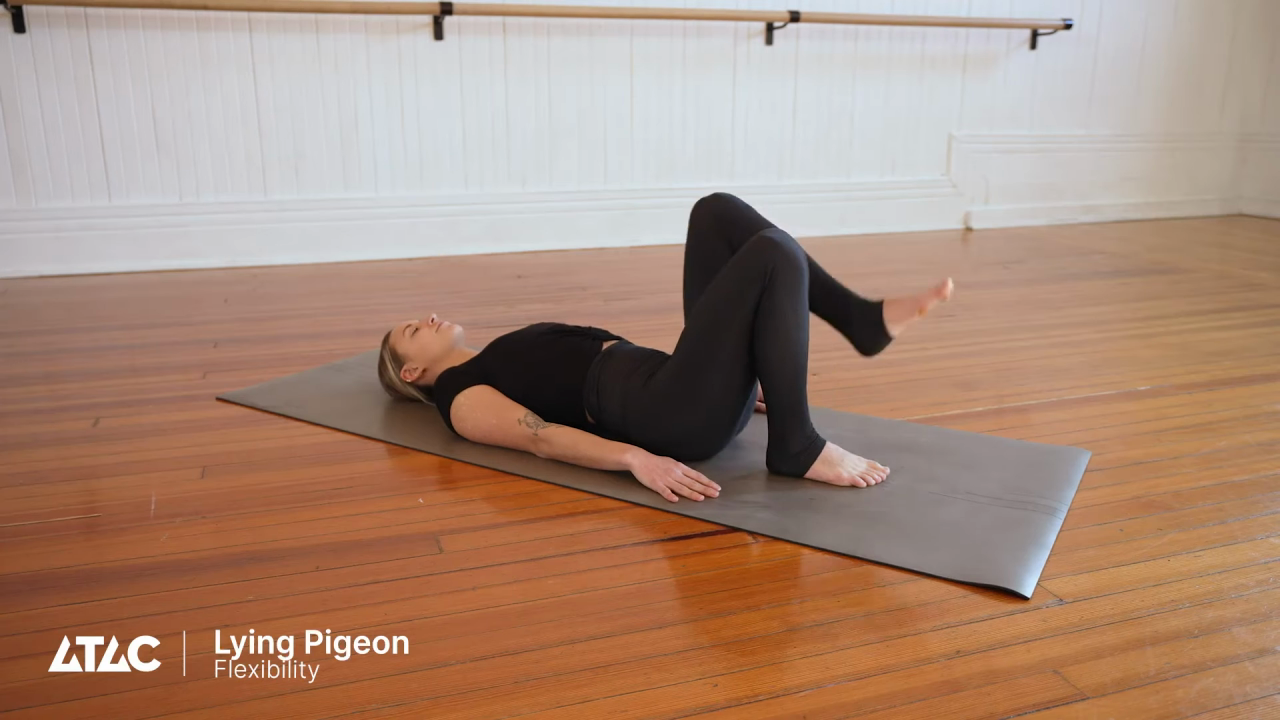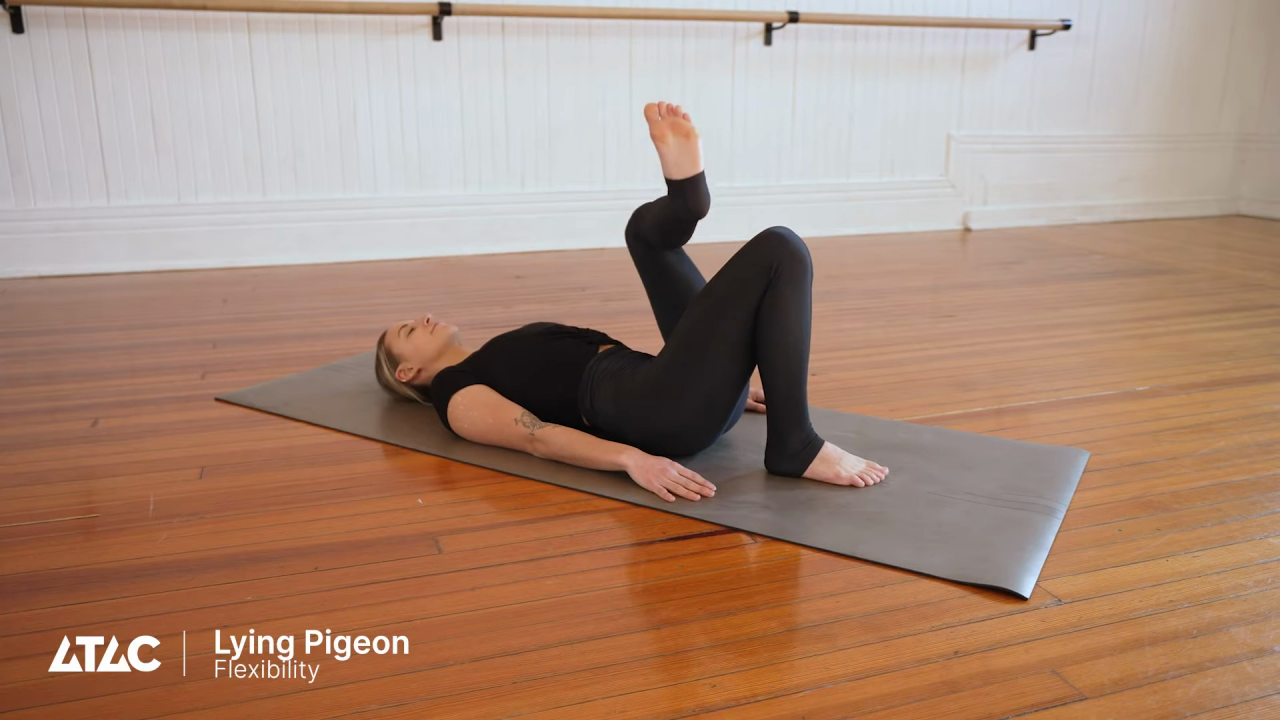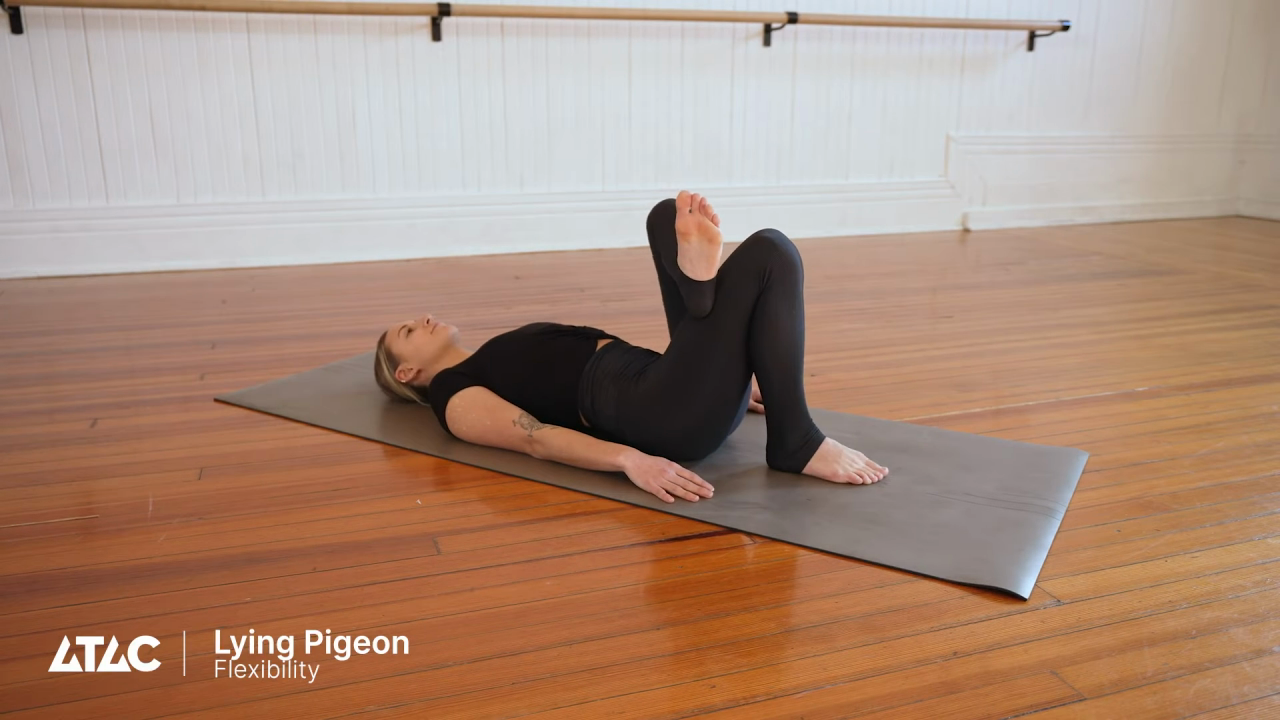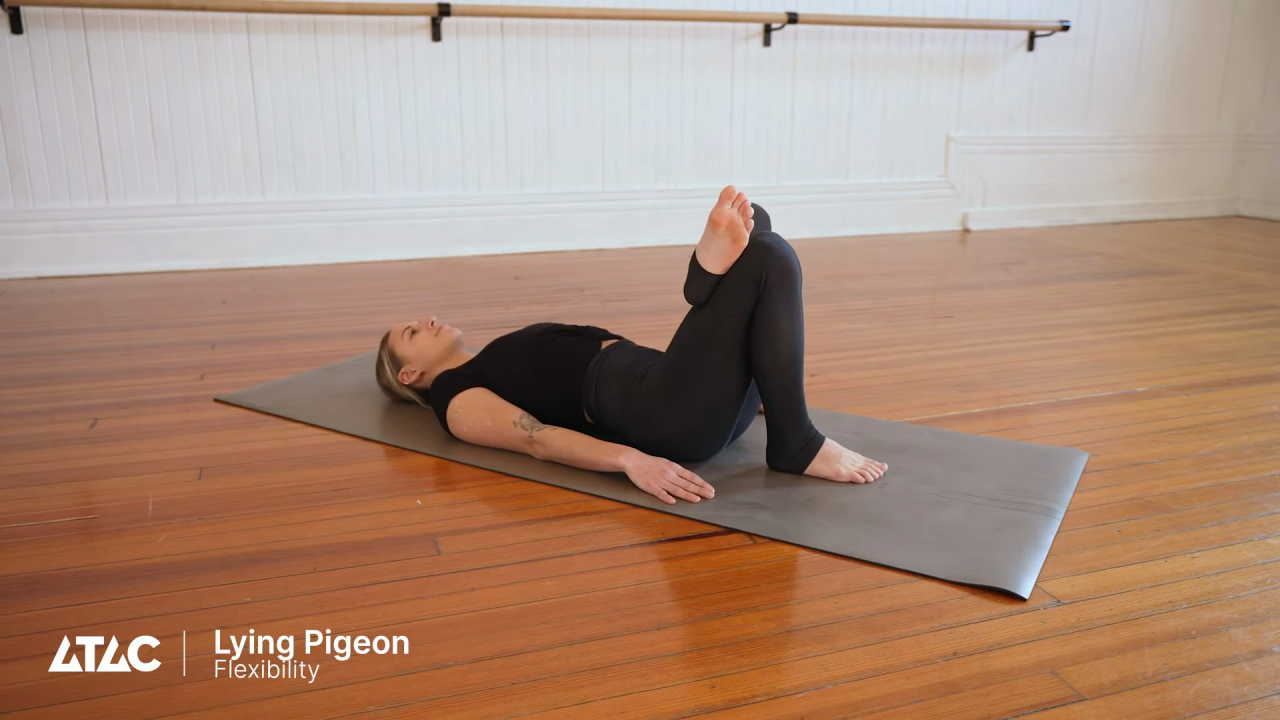
dt=1s
person 1, frame 1
left shoulder: (509, 365)
right shoulder: (465, 400)
right elbow: (544, 438)
left wrist: (740, 379)
right wrist: (639, 458)
left hip: (691, 395)
right hip: (673, 416)
left knee: (716, 212)
right knee: (773, 253)
left ankle: (864, 320)
right ankle: (796, 447)
person 1, frame 2
left shoulder: (501, 364)
right shoulder: (459, 396)
right elbow: (536, 436)
left wrist: (732, 374)
right wrist: (632, 457)
left hip: (683, 393)
right hip: (663, 415)
right knee: (778, 252)
left ankle: (685, 190)
right ankle: (795, 447)
person 1, frame 3
left shoulder: (502, 365)
right shoulder: (457, 399)
right elbow: (535, 438)
left wrist: (731, 377)
right wrist: (630, 458)
left hip: (681, 392)
right hip: (665, 417)
left knee: (669, 216)
right knee: (769, 254)
left ankle: (697, 274)
right ankle: (796, 443)
person 1, frame 4
left shoulder: (505, 367)
right shoulder: (459, 400)
right elbow: (537, 439)
left wrist: (743, 382)
right wrist: (630, 459)
left hip: (691, 397)
right hip: (667, 416)
right knee: (766, 261)
right ankle: (797, 445)
